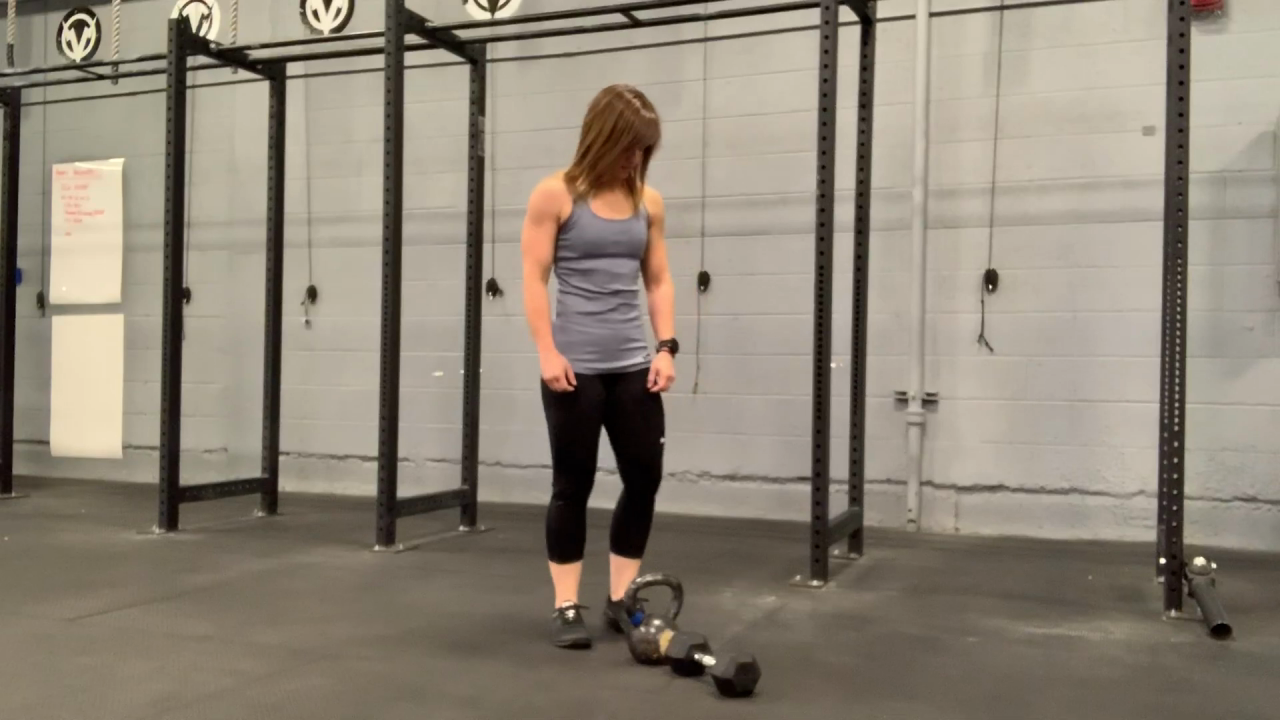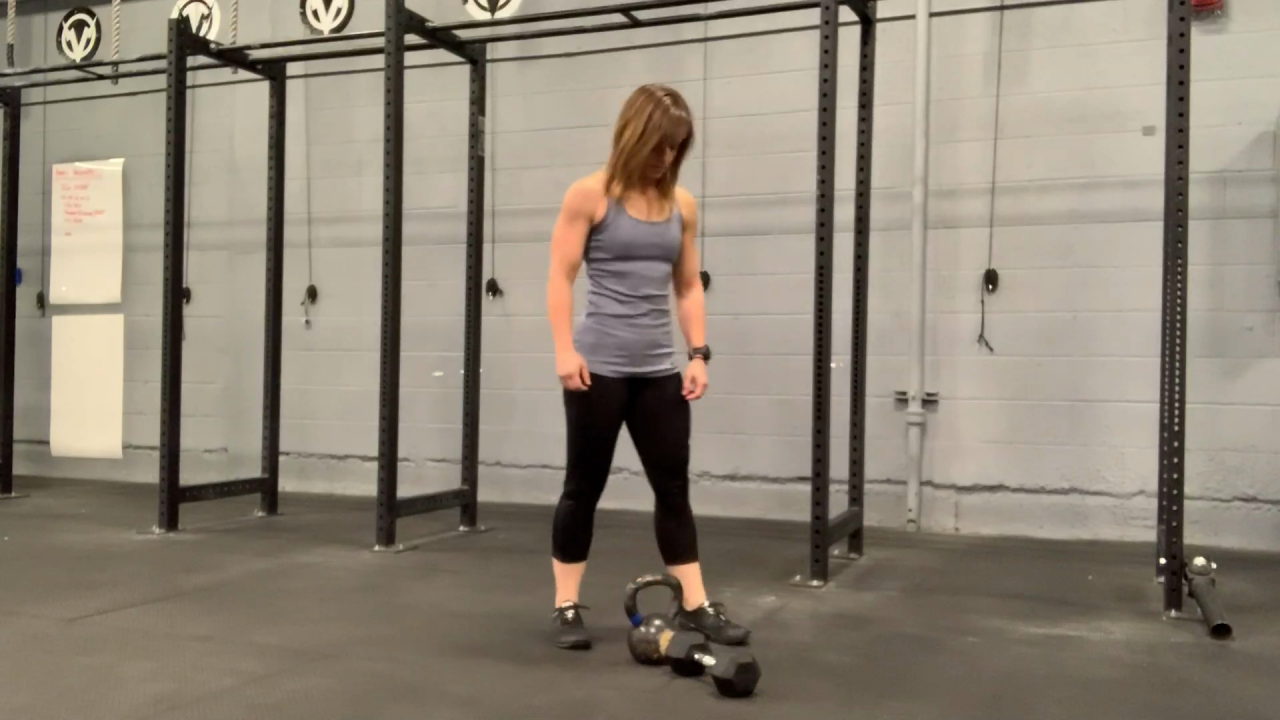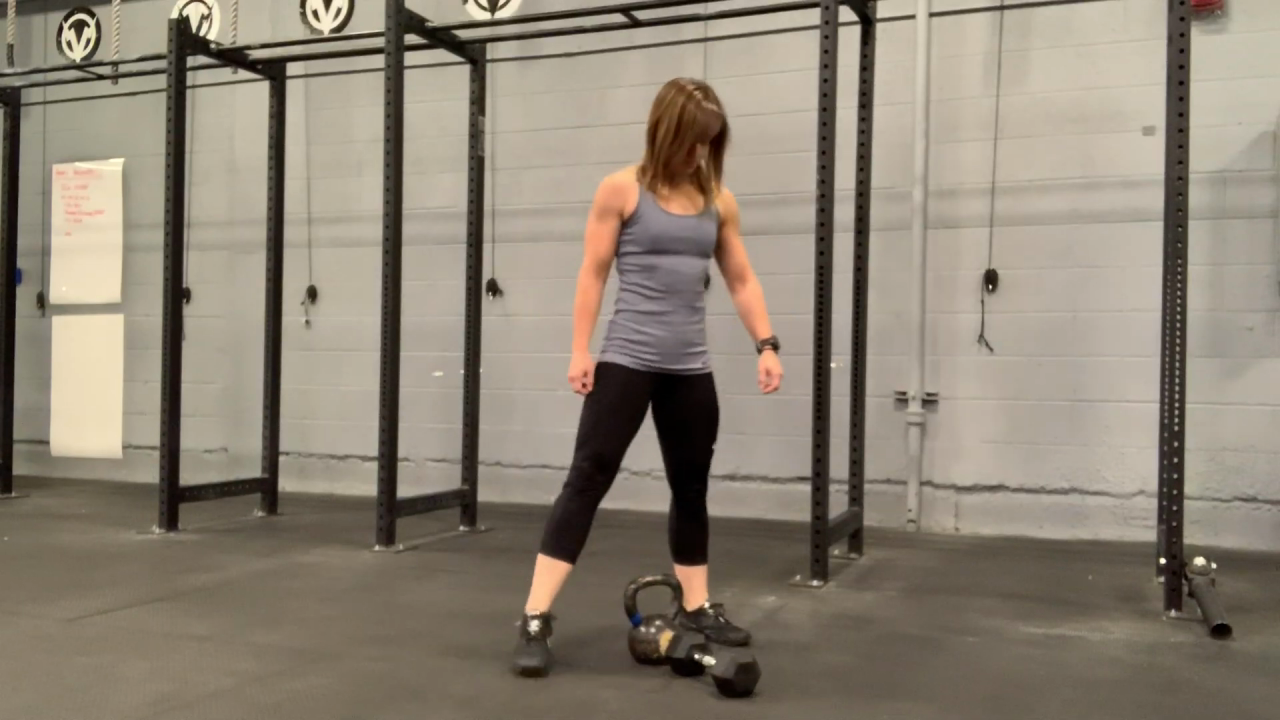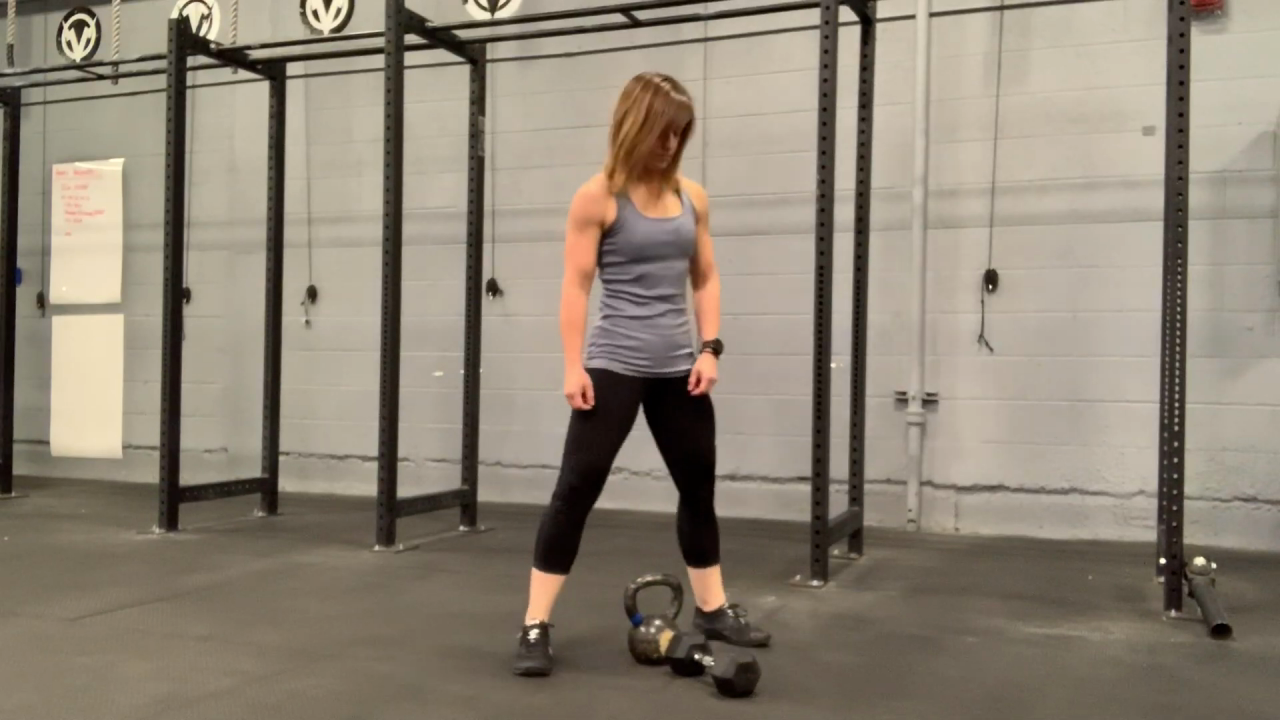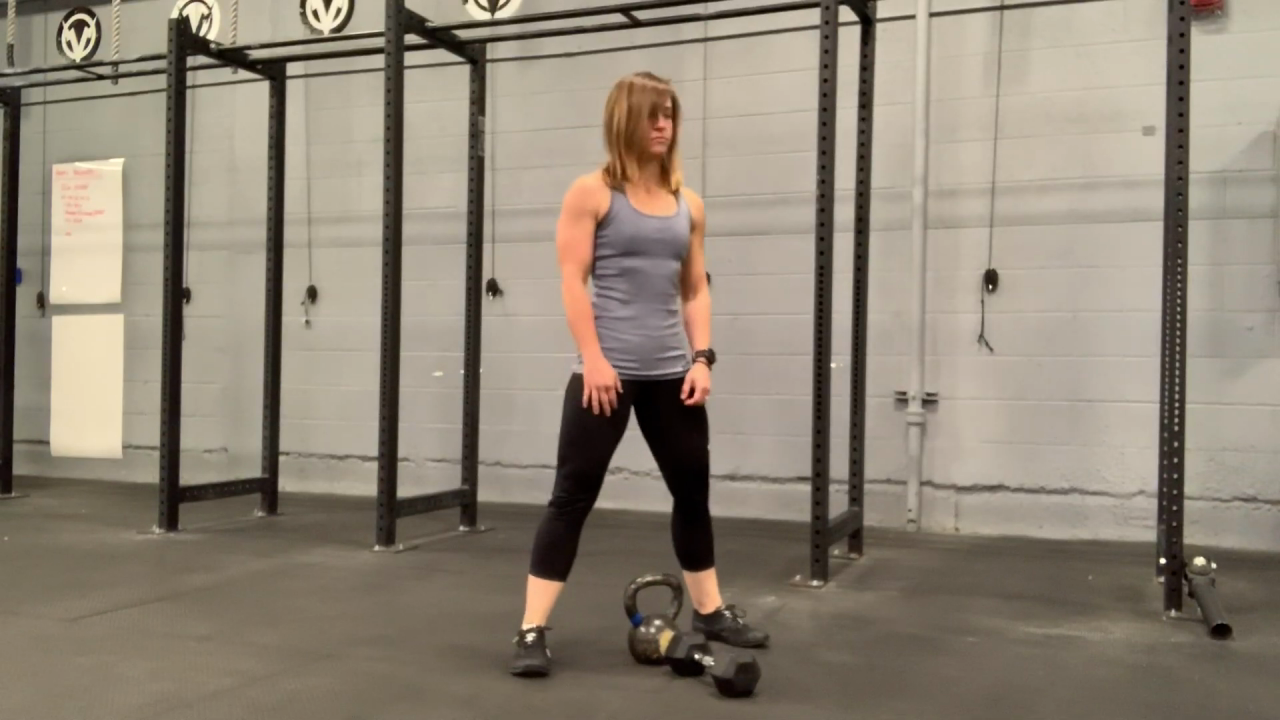
dt=0.7s
person 1, frame 1
left shoulder: (648, 200)
right shoulder: (555, 195)
left elbow: (659, 280)
right elbow: (534, 278)
left wrist: (665, 346)
right wrist: (547, 351)
left hip: (632, 364)
right hip: (575, 365)
left knee: (644, 479)
right knee: (573, 485)
left ankle: (621, 599)
right ankle: (566, 606)
person 1, frame 2
left shoulder: (681, 204)
right shoulder: (590, 195)
left elbow: (688, 286)
right elbow: (562, 276)
left wrist: (698, 354)
right wrist: (564, 348)
left hip: (659, 369)
right hip: (600, 366)
left knee: (673, 485)
right knee: (584, 485)
left ankle: (695, 605)
right ankle: (566, 605)
person 1, frame 3
left shoulder: (719, 200)
right shoulder: (621, 189)
left elbow: (741, 280)
right elbow: (593, 272)
left wrist: (767, 346)
right wrist: (580, 349)
left hip: (690, 365)
right hip: (626, 358)
left knee: (692, 486)
right knee: (588, 476)
left ankle: (696, 607)
right ankle: (535, 618)
person 1, frame 4
left shoulder: (691, 197)
right shoulder: (598, 197)
left elbow: (706, 280)
right elbow: (577, 285)
left wrist: (710, 347)
right wrist: (573, 365)
left hip: (678, 367)
right hip: (614, 366)
left knee: (699, 487)
right knee: (577, 487)
left ankle: (713, 609)
right ankle: (535, 627)
person 1, frame 5
left shoulder: (687, 203)
right shoulder: (591, 192)
left elbow: (695, 290)
right elbow: (573, 281)
left wrist: (701, 359)
right wrist: (592, 360)
left hip: (670, 372)
right hip: (609, 368)
left knee: (693, 490)
right knee: (572, 495)
left ankle: (711, 611)
right ankle: (532, 630)
